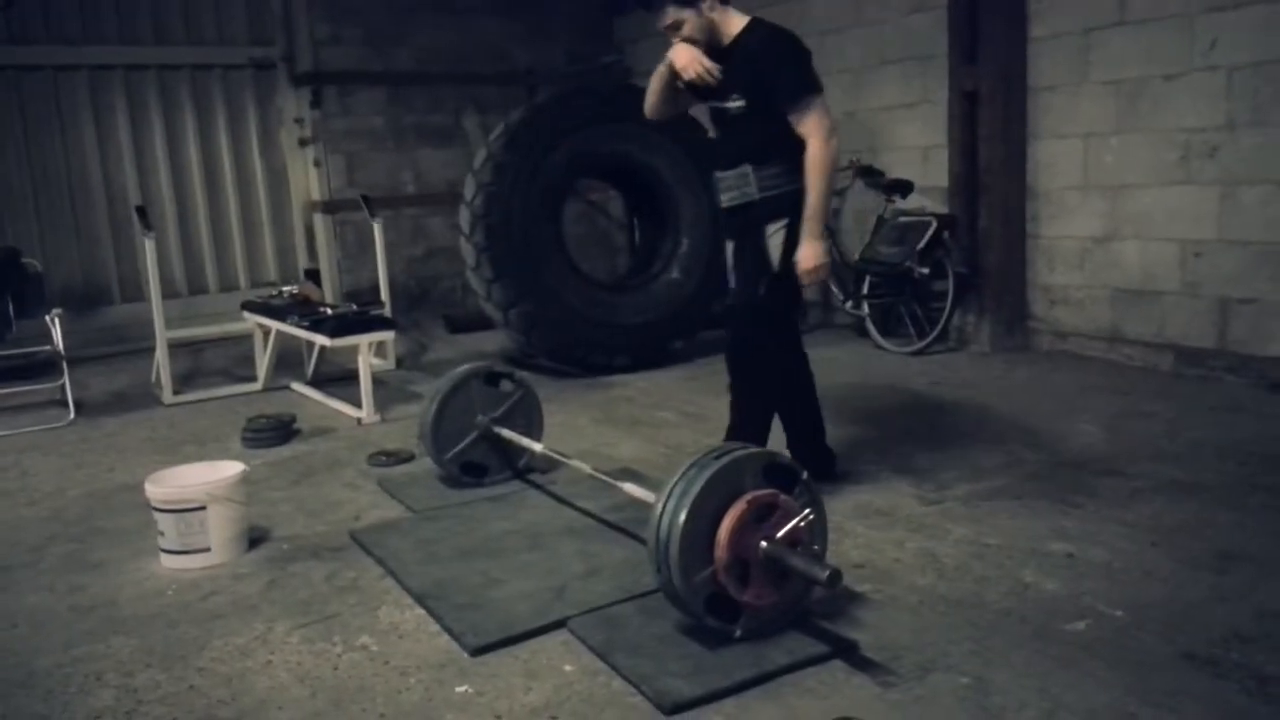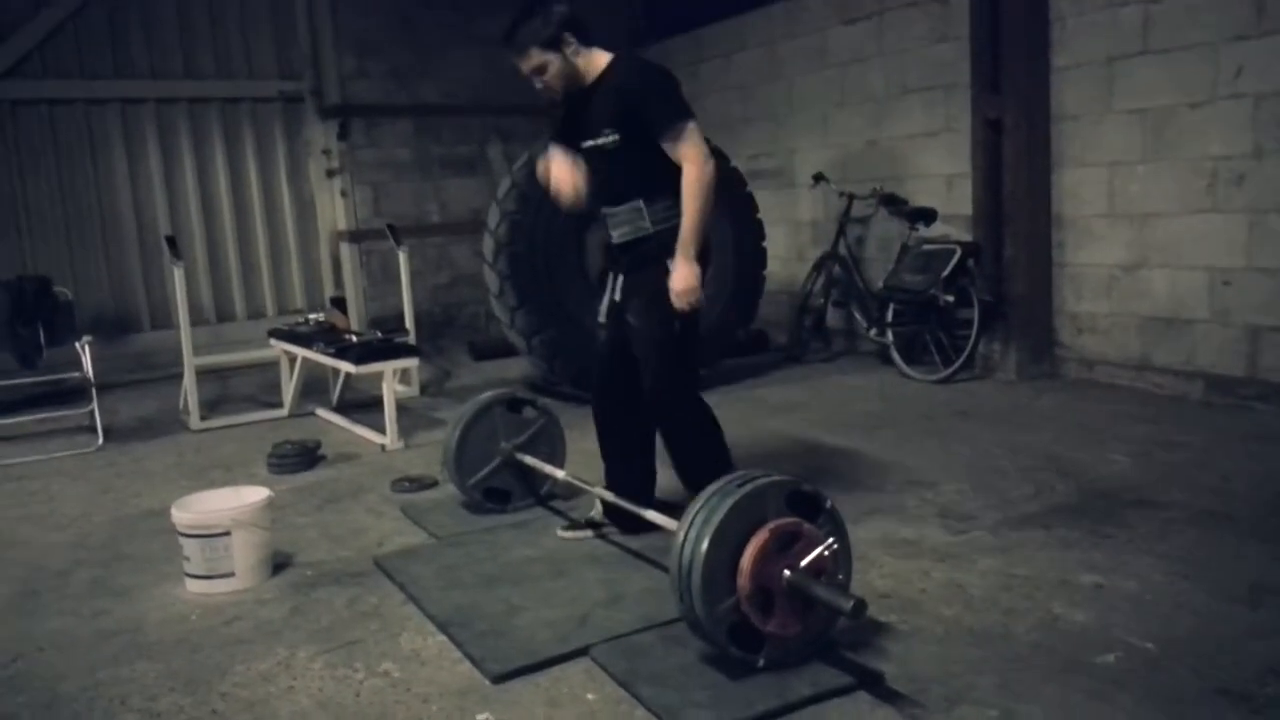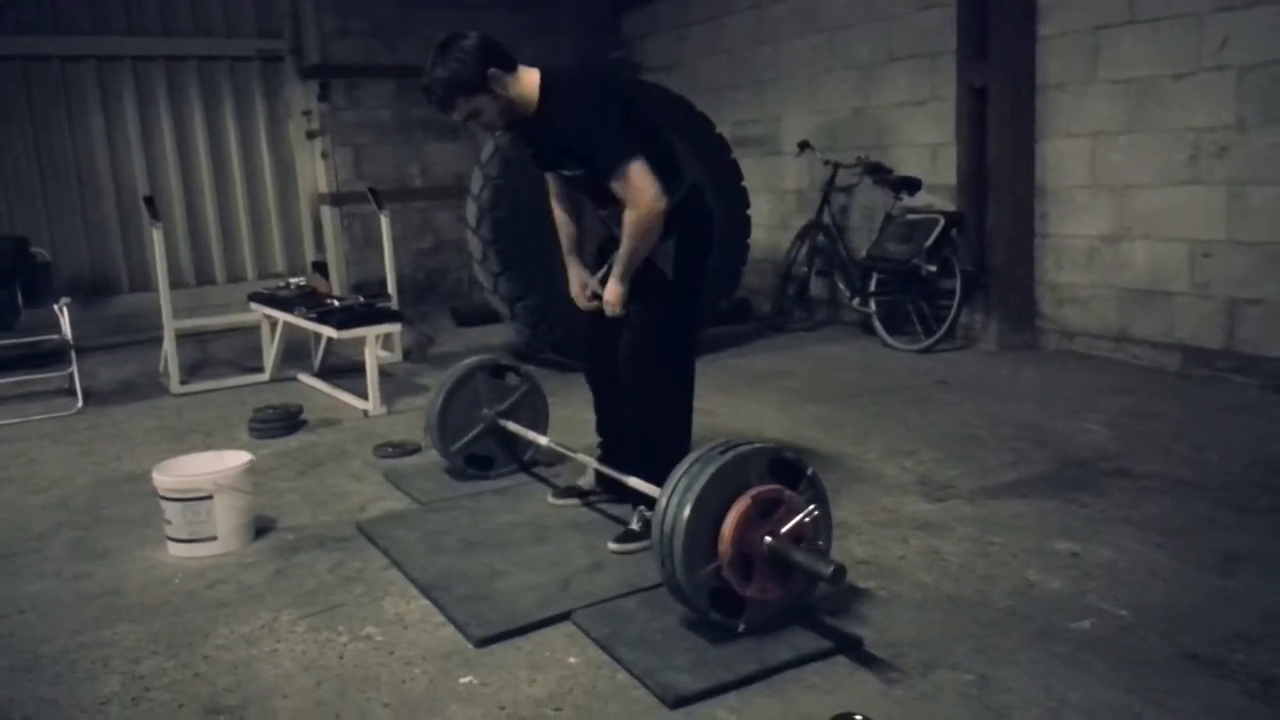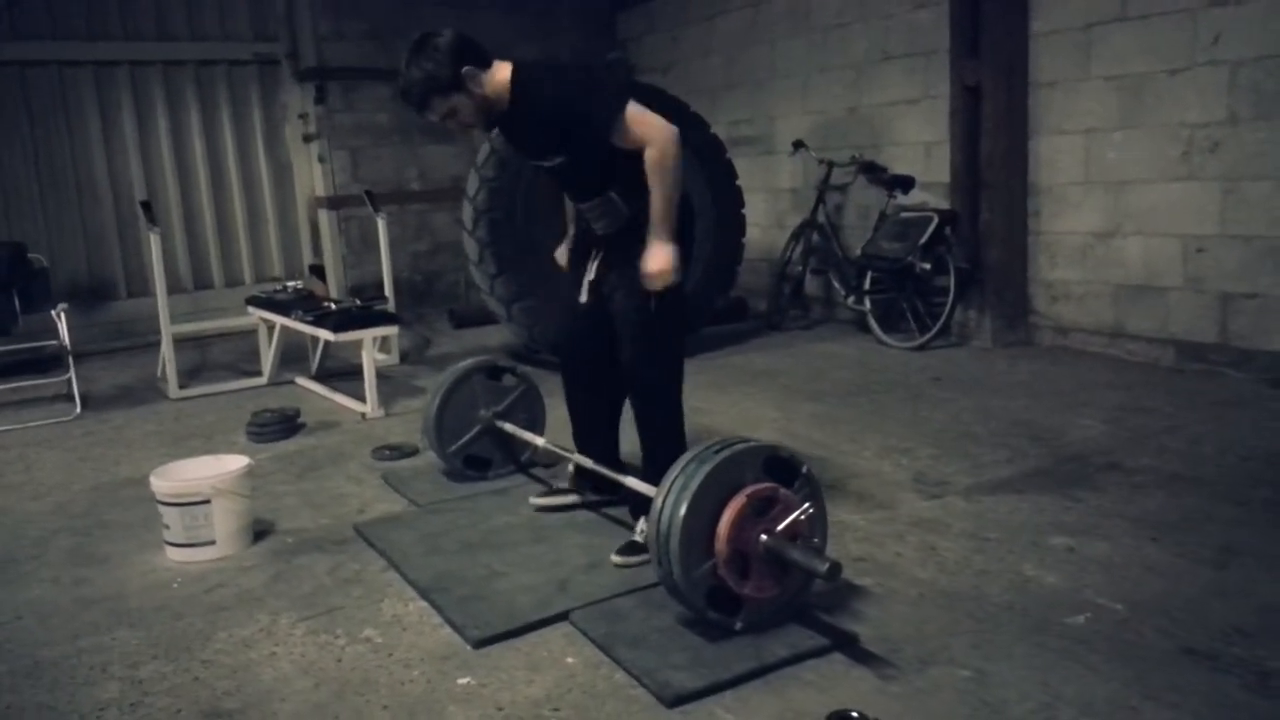
dt=1s
person 1, frame 1
left shoulder: (772, 48)
right shoulder: (710, 59)
left elbow: (821, 139)
right elbow: (656, 111)
left wrist: (812, 235)
right wrist: (671, 60)
left hip: (777, 220)
right hip: (744, 221)
left knee: (750, 347)
right knee: (776, 345)
right ankle: (813, 457)
person 1, frame 2
left shoulder: (637, 80)
right shoulder: (576, 102)
left elbow: (698, 163)
right elbow: (554, 160)
left wrist: (686, 259)
right wrist: (556, 165)
left hip: (664, 259)
right hip: (623, 259)
left knee: (668, 391)
right knee: (614, 390)
right ankle: (625, 506)
person 1, frame 3
left shoulder: (578, 104)
right shoulder: (530, 116)
left elbow: (649, 204)
left wrist: (621, 279)
right wrist: (575, 267)
left hip: (671, 230)
right hip: (628, 231)
left knee: (648, 365)
right knee: (602, 354)
left ankle: (660, 501)
right ankle: (615, 473)
person 1, frame 4
left shoulder: (554, 90)
right shoulder: (510, 113)
left elbow: (661, 137)
left wrist: (662, 241)
right wrist: (574, 237)
left hip: (643, 234)
right hip: (605, 232)
left knee: (645, 366)
right knee: (580, 353)
right ankle: (594, 476)
